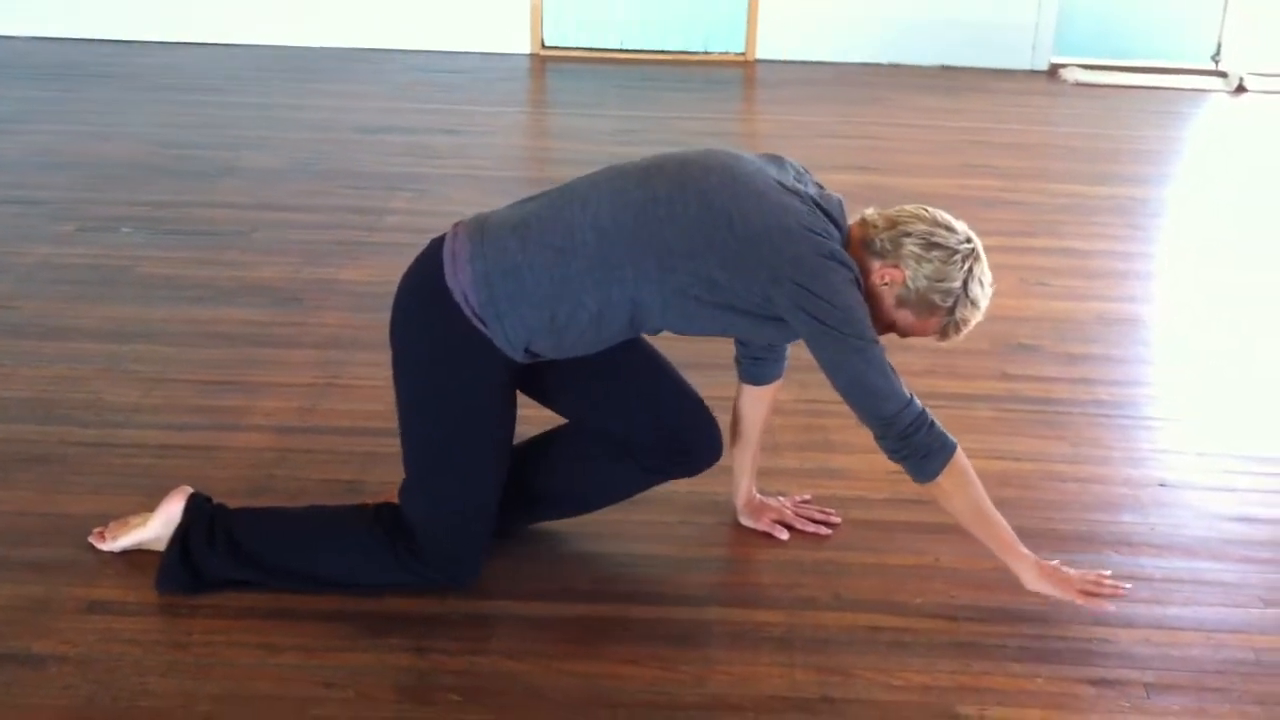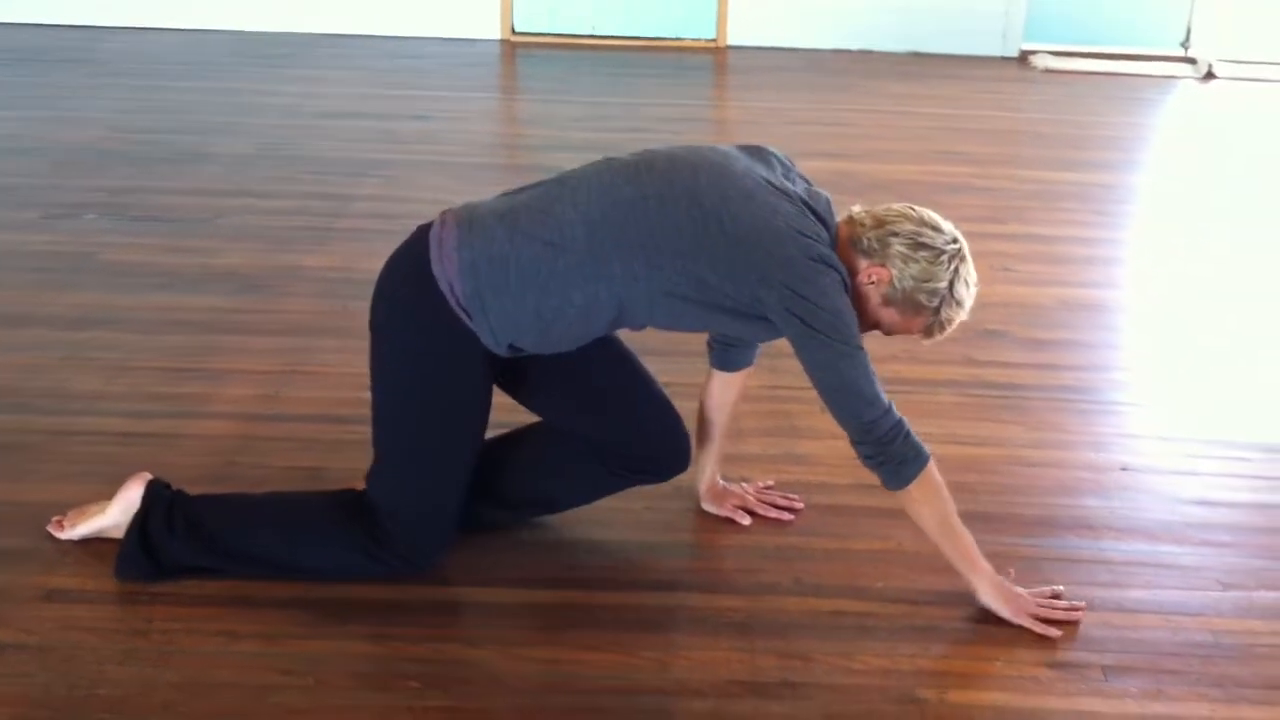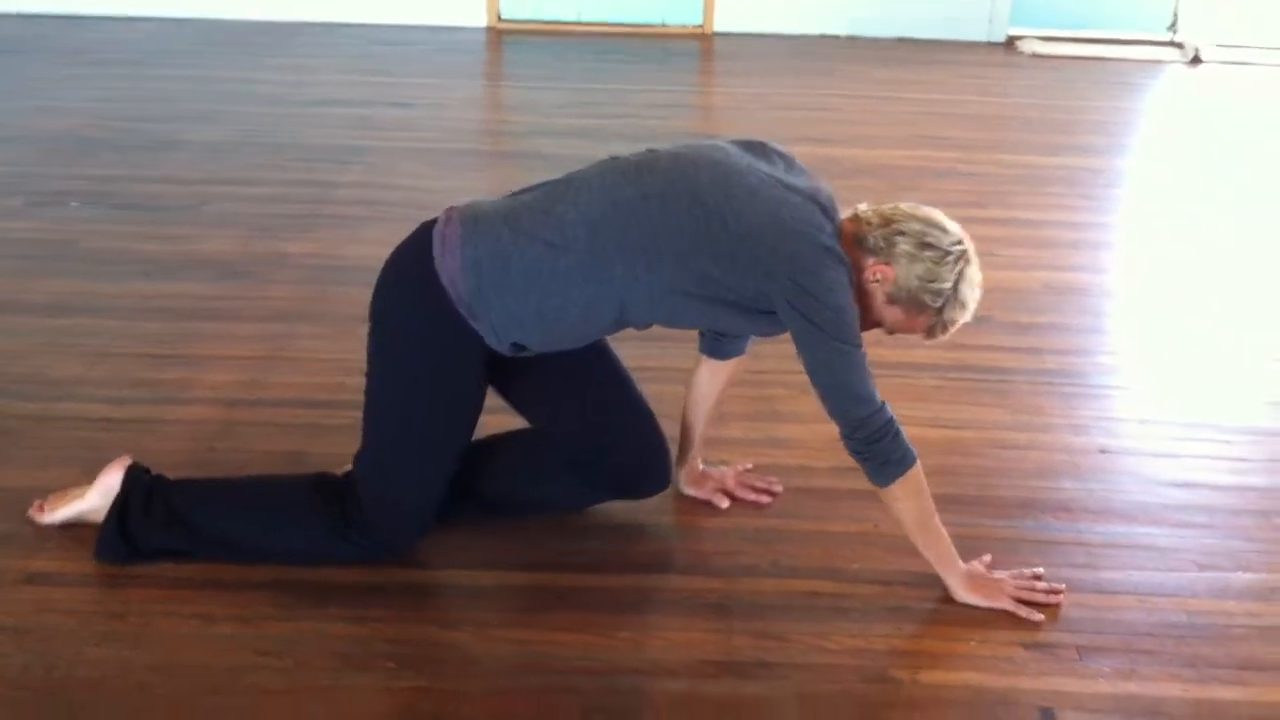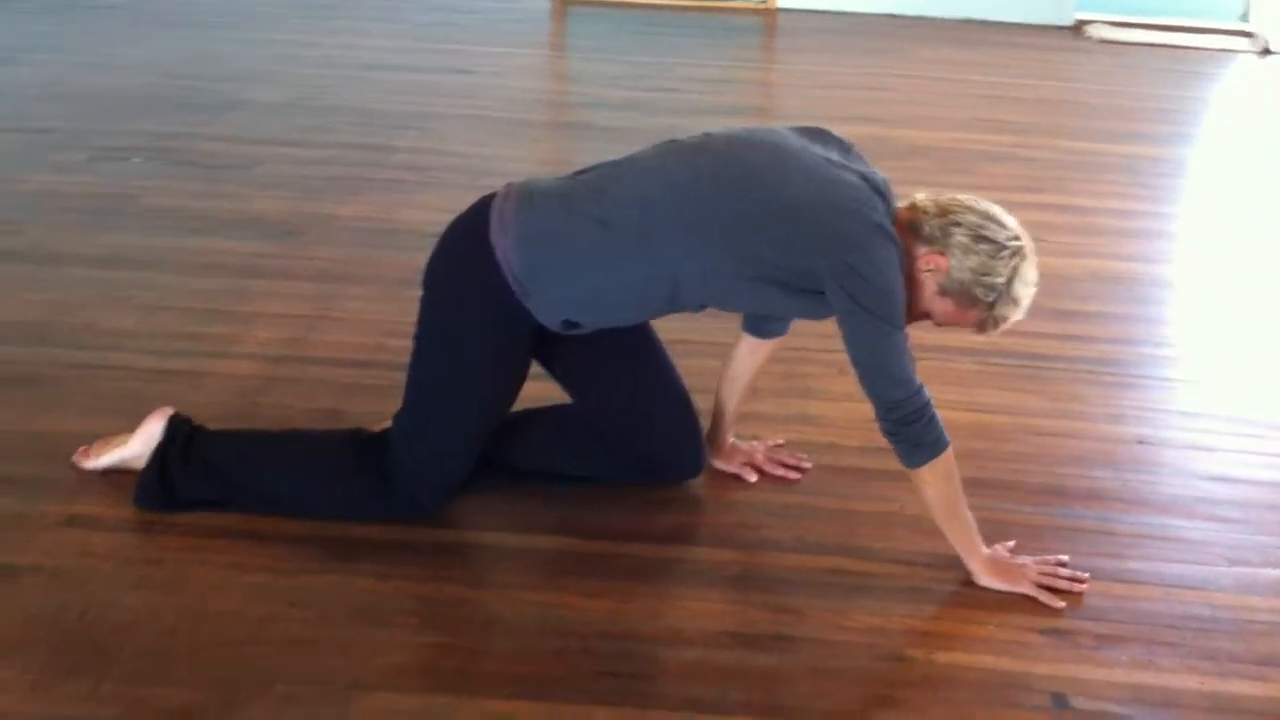
dt=0.3s
person 1, frame 1
left shoulder: (802, 206)
right shoulder: (815, 269)
left elbow: (760, 348)
right elbow: (908, 433)
left wrist: (747, 492)
right wrist: (1028, 566)
left hip: (513, 299)
right hip: (459, 314)
left knee: (684, 442)
right knee: (441, 558)
left ankle: (450, 490)
right ankle: (197, 530)
person 1, frame 2
left shoulder: (785, 188)
right shoulder: (803, 270)
left elbow: (733, 331)
right elbow: (881, 438)
left wrist: (711, 477)
right wrist: (985, 581)
left hip: (498, 294)
right hip: (440, 302)
left knee: (653, 448)
right knee: (401, 542)
left ankle: (426, 483)
right ankle: (157, 516)
person 1, frame 3
left shoulder: (786, 184)
right shoulder: (813, 264)
left elbow: (724, 322)
right elbow: (871, 433)
left wrist: (693, 462)
right wrist: (957, 575)
left hip: (491, 286)
right hip: (445, 299)
left knee: (634, 465)
right knee: (379, 527)
left ankle: (409, 468)
right ankle: (138, 503)
person 1, frame 4
left shoulder: (839, 172)
right shoulder: (863, 245)
left elbow: (765, 289)
right elbow: (907, 417)
left wrist: (723, 431)
right wrist: (978, 557)
left hip: (549, 268)
right hip: (496, 271)
left knee: (667, 452)
right knee: (407, 485)
left ankle: (439, 435)
right ankle: (177, 452)
